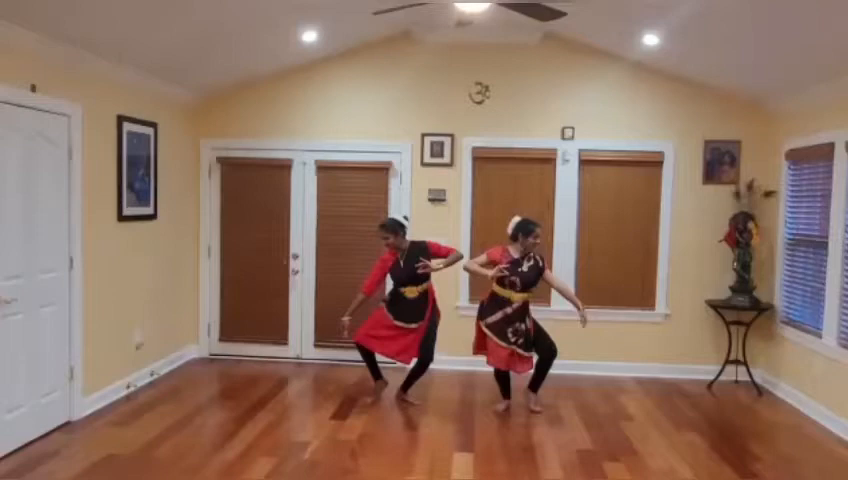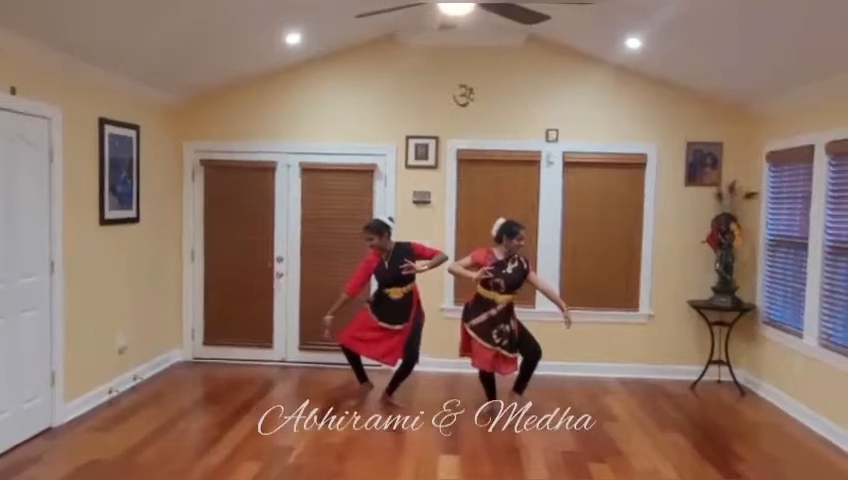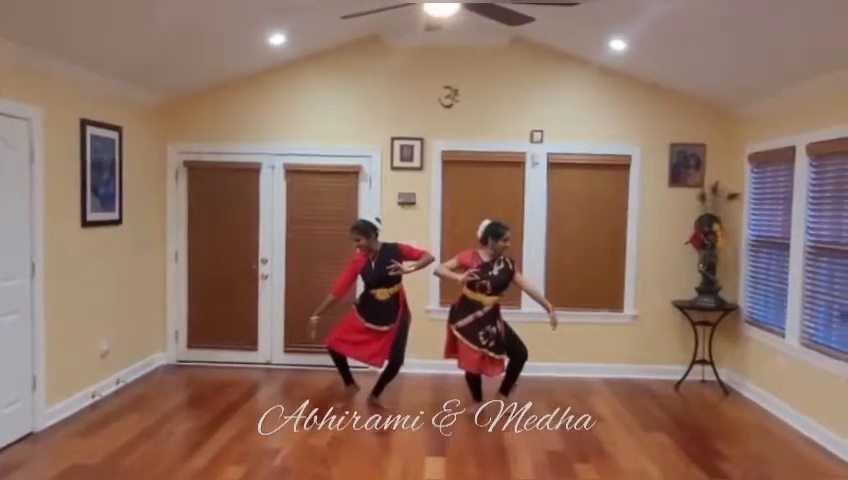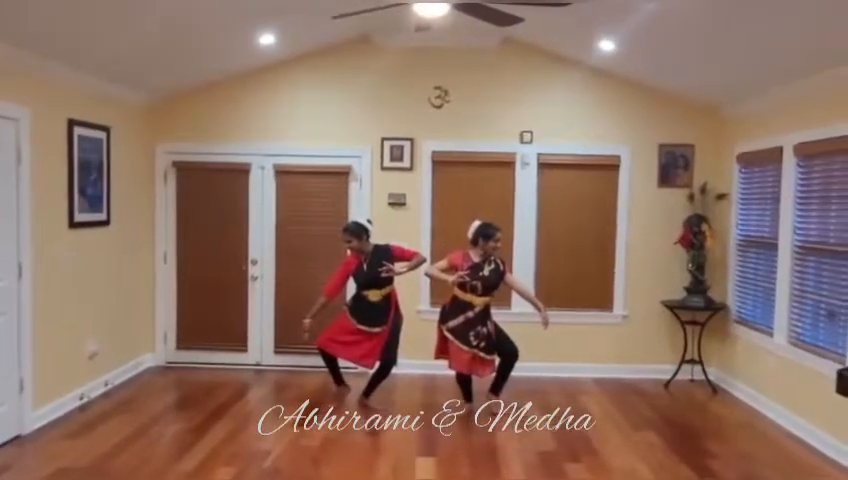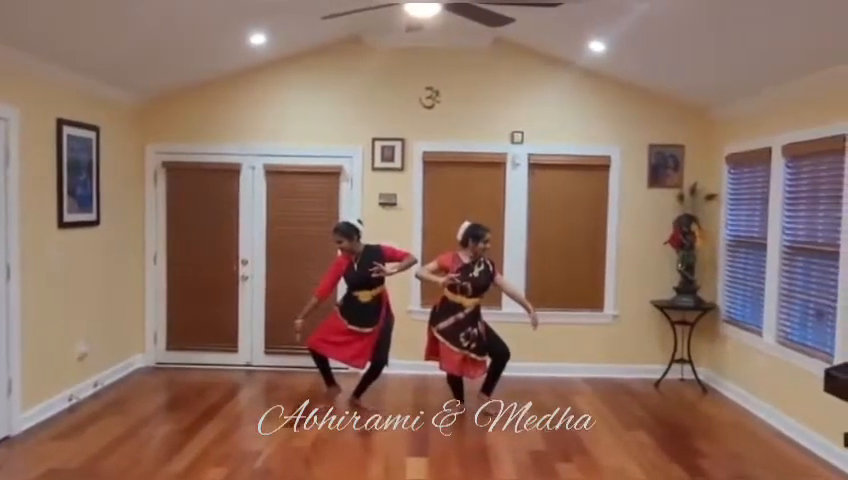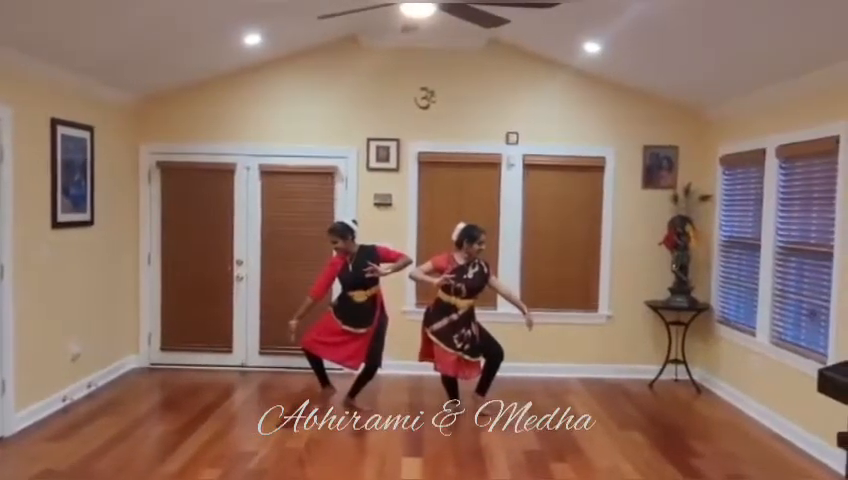
dt=0.5s
person 1, frame 1
left shoulder: (536, 261)
right shoulder: (499, 254)
left elbow: (557, 284)
right elbow: (468, 265)
left wrist: (578, 305)
right wrist: (489, 273)
left hip: (520, 315)
right hip: (496, 314)
left knee: (549, 351)
right knee: (501, 359)
left ankle: (532, 391)
right ankle: (505, 398)
person 1, frame 2
left shoulder: (521, 263)
right shoulder: (484, 255)
left elbow: (542, 285)
right elbow: (453, 267)
left wrist: (563, 307)
right wrist: (473, 275)
left hip: (505, 317)
right hip: (481, 315)
left knee: (533, 352)
right knee: (485, 361)
left ankle: (517, 393)
right ankle: (491, 400)
person 1, frame 3
left shoulder: (506, 264)
right shoulder: (470, 257)
left elbow: (527, 287)
right elbow: (438, 269)
left wrist: (549, 308)
right wrist: (459, 277)
left hip: (491, 318)
right hip: (467, 316)
left knee: (520, 353)
right knee: (472, 362)
left ankle: (503, 394)
right ankle: (477, 401)
person 1, frame 4
left shoulder: (497, 265)
right shoulder: (460, 258)
left elbow: (518, 287)
right elbow: (429, 270)
left wrist: (540, 307)
right wrist: (450, 278)
left hip: (481, 319)
right hip: (458, 318)
left knee: (510, 352)
right knee: (462, 362)
left ankle: (494, 394)
right ankle: (468, 402)
person 1, frame 5
left shoulder: (486, 265)
right shoulder: (451, 259)
left elbow: (507, 288)
right elbow: (420, 272)
left wrist: (529, 308)
right wrist: (440, 280)
left hip: (472, 320)
right hip: (448, 319)
left knee: (502, 353)
right knee: (453, 363)
left ankle: (485, 394)
right ankle: (459, 403)
person 1, frame 6
left shoulder: (481, 267)
right shoulder: (445, 261)
left elbow: (502, 289)
right elbow: (414, 273)
left wrist: (524, 310)
right wrist: (435, 281)
left hip: (466, 321)
right hip: (442, 320)
left knee: (496, 353)
right knee: (448, 365)
left ankle: (479, 394)
right ankle: (455, 404)
person 2, frame 1
left shoulder: (424, 248)
right shoulder: (387, 259)
left elbow: (457, 254)
right elbow: (368, 288)
left wrist: (438, 266)
right wrist: (347, 315)
left hip: (423, 310)
right hip: (395, 307)
left knee: (426, 357)
right knee: (362, 339)
left ankle: (402, 392)
right ankle: (379, 381)
person 2, frame 2
left shoulder: (408, 249)
right shoulder: (371, 260)
left elbow: (442, 256)
right elbow: (351, 288)
left wrist: (422, 268)
right wrist: (330, 314)
left hip: (407, 311)
right hip: (380, 309)
left knee: (411, 358)
right knee: (347, 341)
left ankle: (388, 394)
right ankle: (364, 384)
person 2, frame 3
left shoulder: (395, 250)
right shoulder: (358, 260)
left elbow: (429, 257)
right elbow: (338, 289)
left wrist: (410, 269)
right wrist: (316, 315)
left hip: (394, 313)
right hip: (366, 310)
left knee: (396, 360)
right knee: (334, 343)
left ankle: (374, 396)
right ankle: (350, 385)
person 2, frame 4
left shoulder: (387, 251)
right shoulder: (350, 262)
left elbow: (420, 258)
right elbow: (330, 291)
left wrist: (402, 270)
right wrist: (309, 317)
left hip: (386, 314)
right hip: (358, 311)
left knee: (388, 361)
right knee: (325, 344)
left ankle: (365, 397)
right ankle: (341, 386)
person 2, frame 5
left shoulder: (378, 252)
right shoulder: (341, 262)
left elbow: (412, 258)
right elbow: (322, 291)
left wrist: (392, 270)
right wrist: (301, 318)
left hip: (377, 314)
right hip: (349, 312)
left knee: (379, 361)
right knee: (315, 343)
left ankle: (356, 397)
right ankle: (331, 386)
person 2, frame 6
left shoulder: (373, 252)
right shoulder: (336, 263)
left elbow: (406, 259)
right elbow: (317, 291)
left wrist: (386, 271)
right wrist: (296, 318)
left hip: (371, 314)
right hip: (343, 312)
left knee: (373, 362)
right knee: (309, 343)
left ankle: (350, 397)
right ankle: (326, 386)
